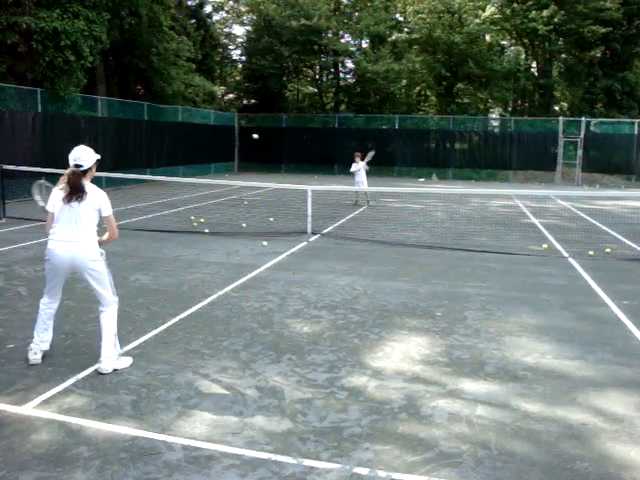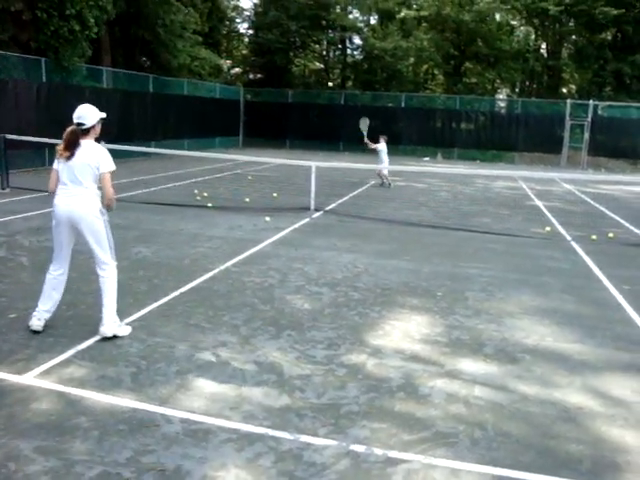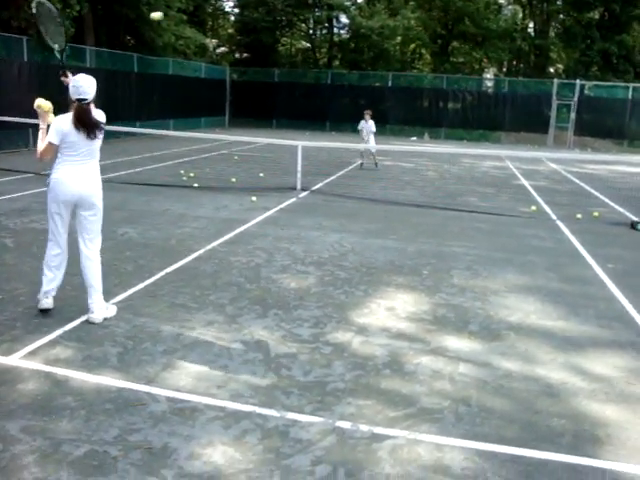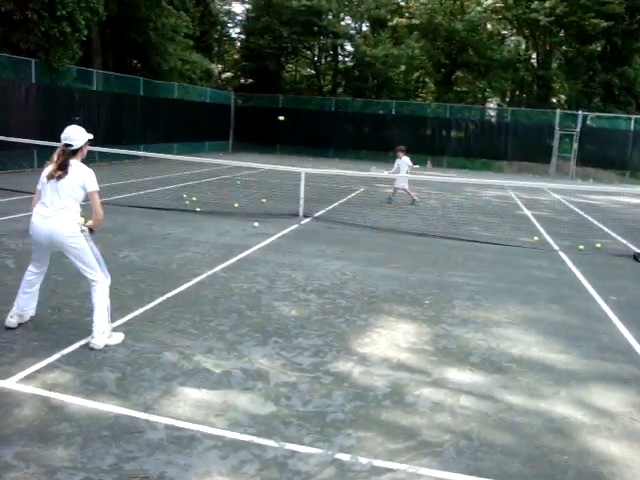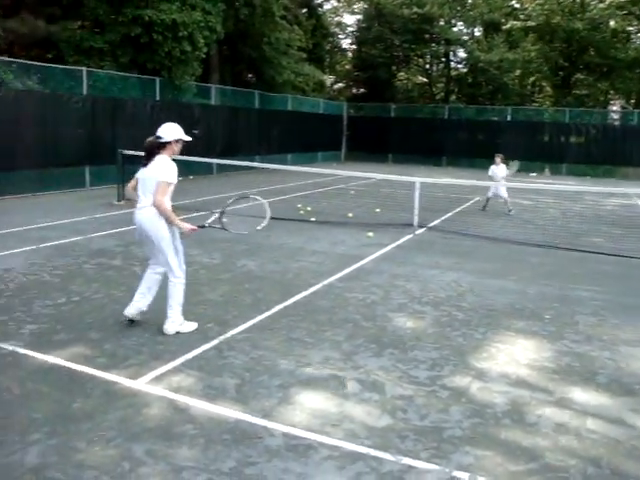
dt=1s
person 1, frame 1
left shoulder: (58, 191)
right shoulder: (98, 195)
left elbow: (49, 228)
right elbow: (113, 234)
right wrist: (101, 240)
left hip: (57, 251)
right hip: (86, 252)
left knee: (49, 299)
right knee: (108, 303)
left ankle: (36, 349)
right ankle: (109, 358)
person 1, frame 2
left shoulder: (64, 150)
right shoulder: (100, 152)
left elbow: (52, 187)
right elbow: (108, 194)
right wrist: (110, 204)
left hip: (62, 208)
right hip: (88, 210)
left knee: (58, 264)
right knee: (106, 266)
left ankle: (40, 317)
right ankle: (109, 323)
person 1, frame 3
left shoulder: (61, 122)
right shoulder: (100, 119)
left elbow: (43, 156)
left wrist: (42, 125)
right wrist: (78, 85)
left hip: (62, 185)
right hip: (89, 188)
left knee: (56, 243)
right knee: (90, 247)
left ankle: (47, 296)
right ankle: (97, 308)
person 1, frame 4
left shoulder: (49, 169)
right shoulder: (85, 173)
left elbow: (36, 203)
right elbow: (98, 215)
right wrist: (91, 226)
left hip: (39, 226)
right hip: (66, 229)
left knee: (36, 269)
right knee: (100, 279)
left ankle: (16, 315)
right ankle: (101, 334)
person 1, frame 5
left shoulder: (148, 163)
right shoulder: (169, 166)
left elbow: (130, 189)
right elbow: (158, 201)
right wrist: (179, 224)
left hip: (141, 218)
right hip: (157, 220)
left knee: (157, 266)
right knee: (177, 271)
left ankle: (135, 307)
right ankle: (173, 321)
